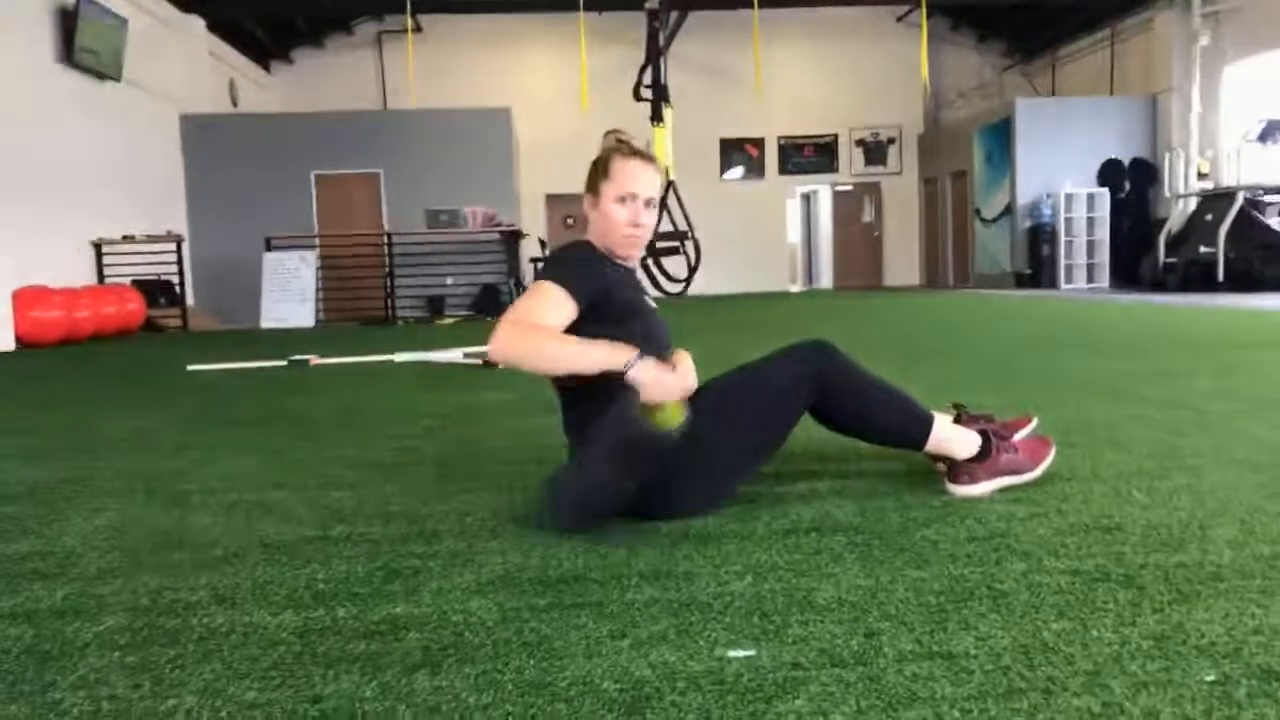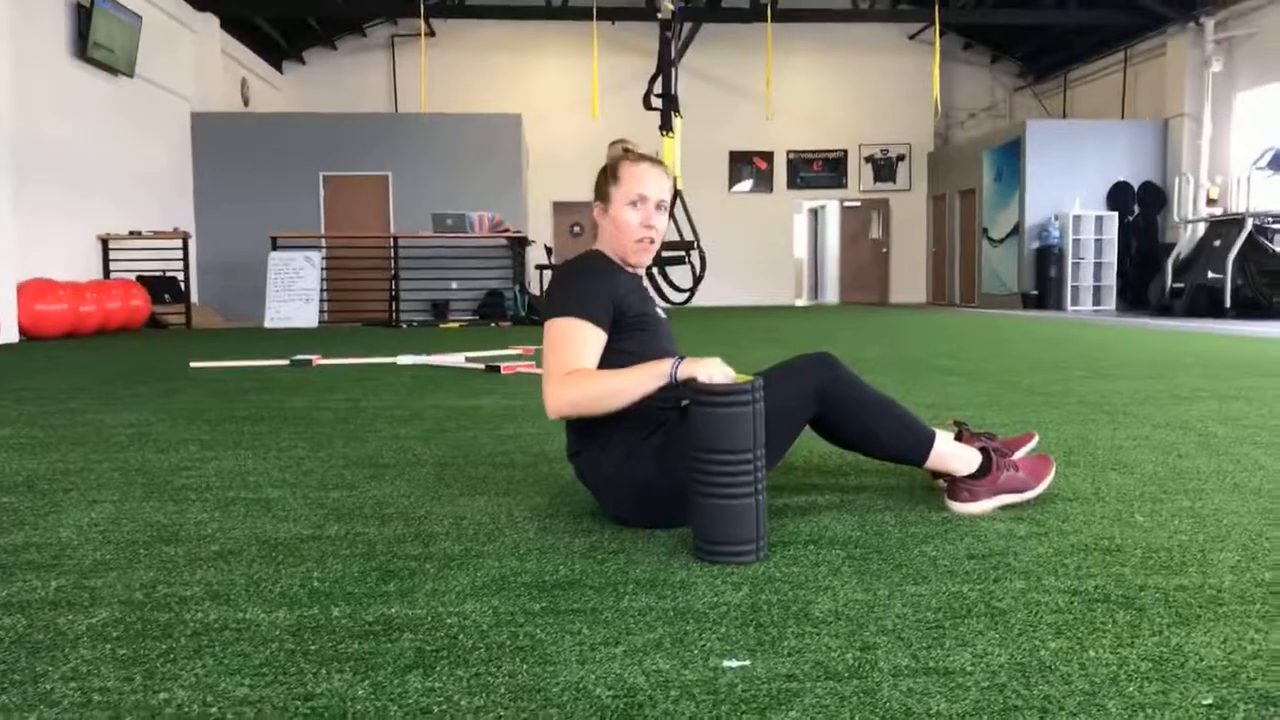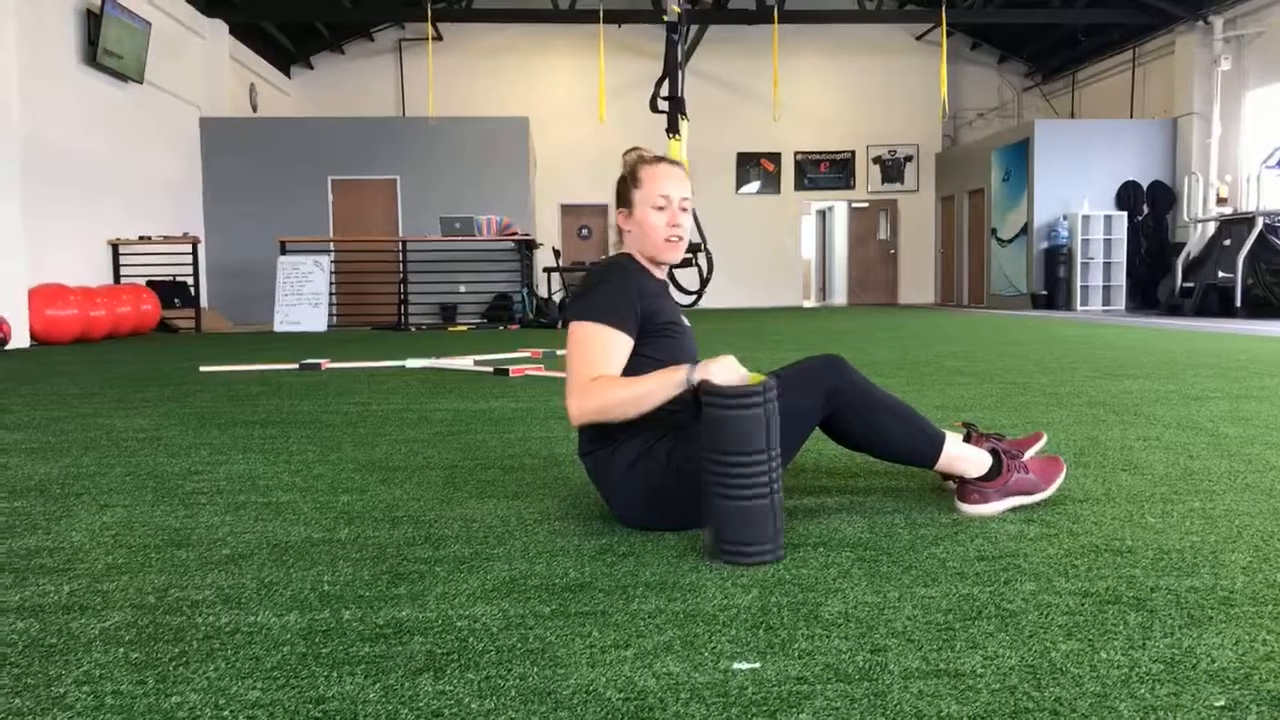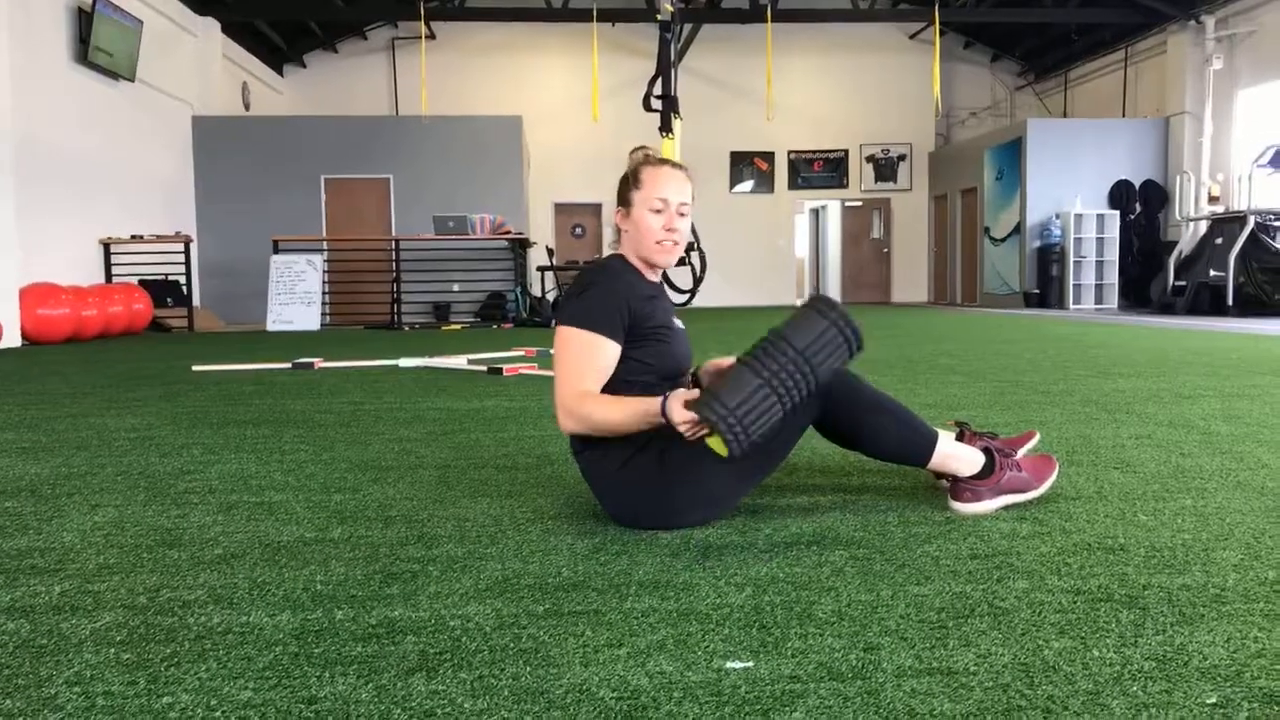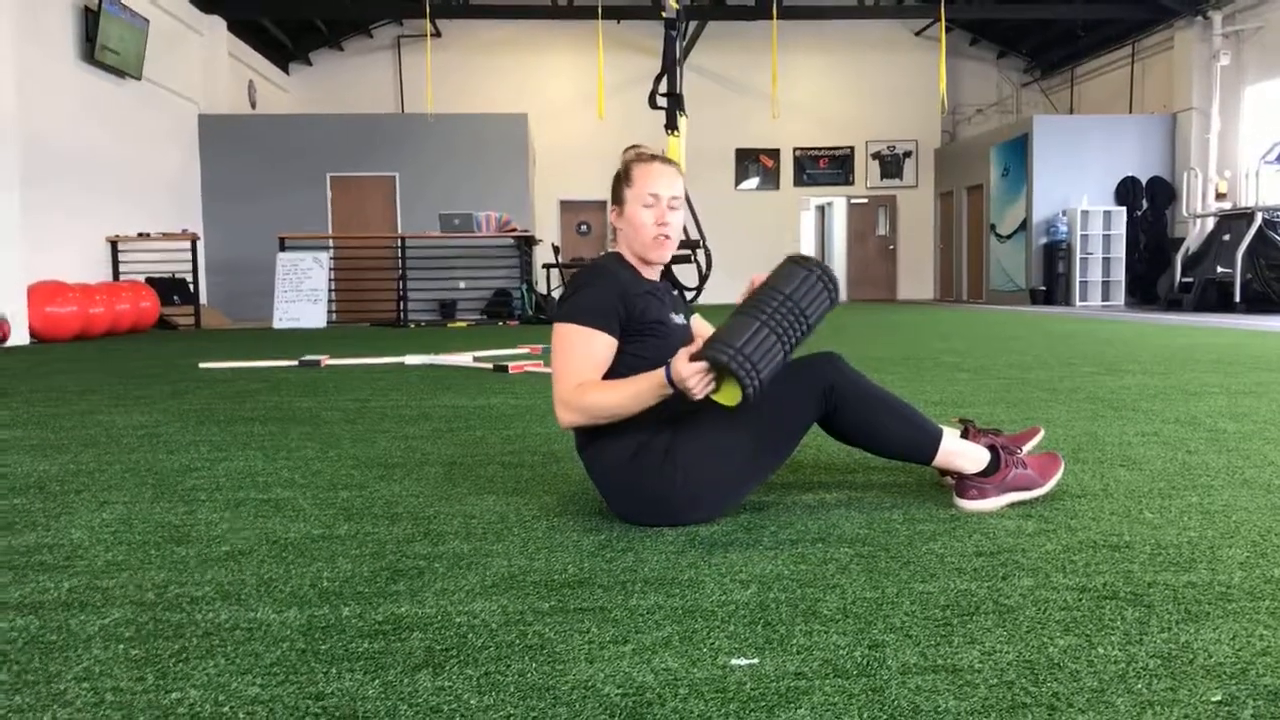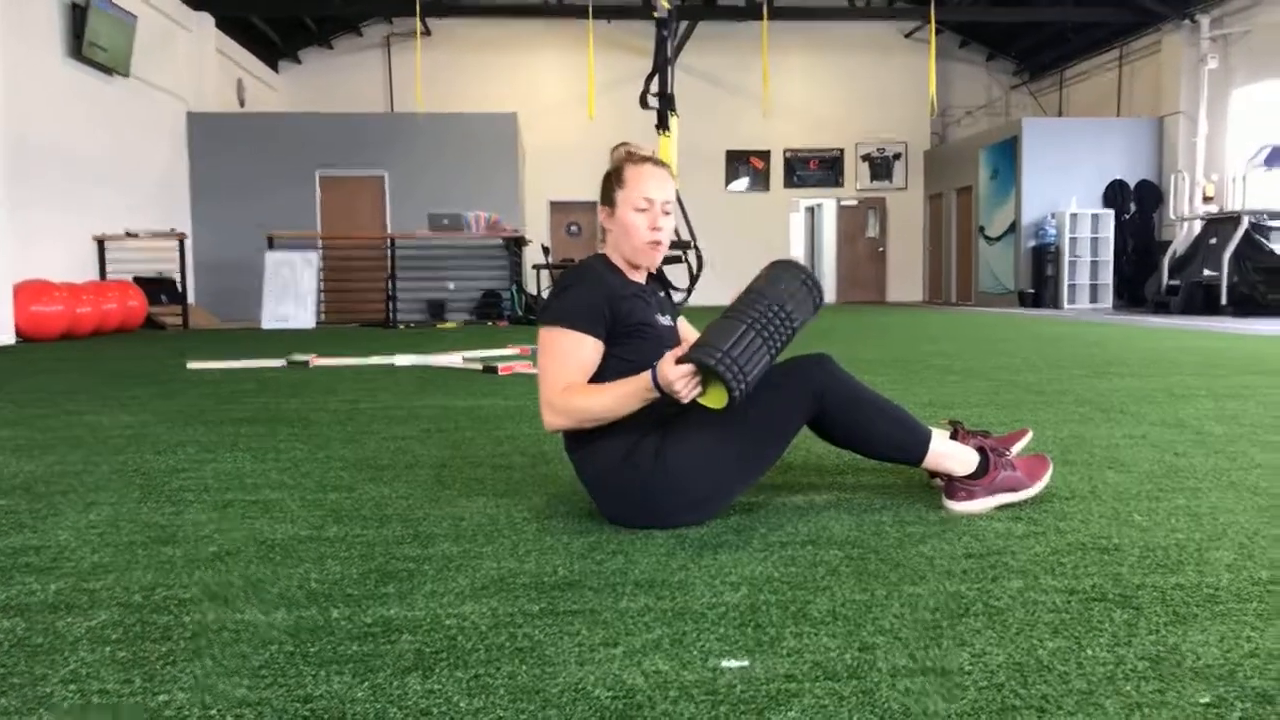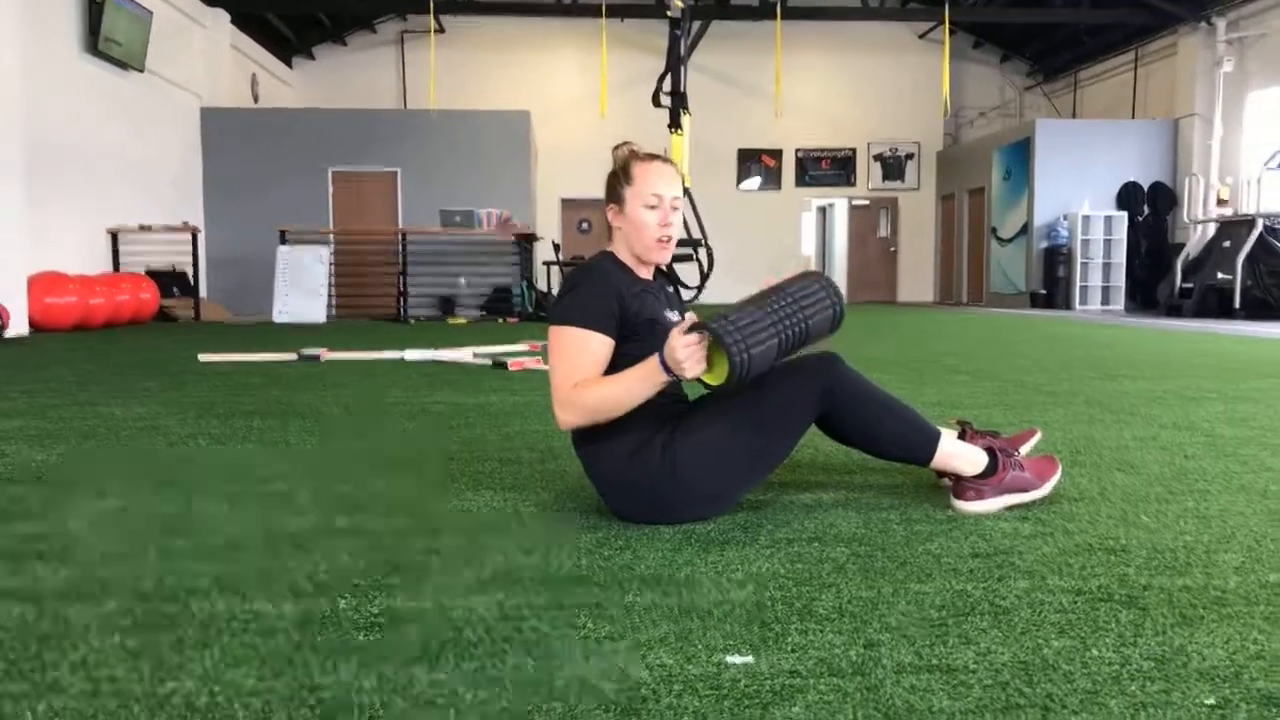
dt=0.5s
person 1, frame 1
left shoulder: (615, 273)
right shoulder: (581, 266)
right elbow: (507, 340)
left wrist: (673, 362)
right wrist: (629, 359)
left hip: (644, 463)
right hip: (650, 471)
left knee: (805, 375)
right knee: (813, 363)
left ankle: (957, 434)
right ankle: (973, 453)
person 1, frame 2
left shoulder: (623, 281)
right shoulder: (588, 279)
right elbow: (561, 394)
left wrist: (692, 379)
right wrist: (679, 368)
left hip: (650, 462)
right hip: (642, 479)
left knee: (812, 381)
right knee: (818, 377)
left ankle: (958, 449)
right ankle: (973, 470)
person 1, frame 3
left shoulder: (646, 285)
right shoulder: (616, 284)
right elbow: (584, 403)
left wrist: (706, 382)
right wrist: (693, 373)
left hip: (663, 465)
right hip: (652, 482)
left knee: (823, 383)
right knee: (826, 379)
left ankle: (966, 451)
right ankle: (982, 473)
person 1, frame 4
left shoulder: (644, 287)
right shoulder: (605, 288)
right elbow: (573, 410)
left wrist: (702, 378)
right wrist: (664, 409)
left hip: (661, 462)
right hip: (645, 484)
right knee: (818, 379)
left ankle: (959, 448)
right ankle: (975, 470)
person 1, frame 5
left shoulder: (656, 287)
right shoulder: (600, 286)
right elbow: (570, 405)
right wrist: (669, 379)
left hip: (670, 456)
right hip: (650, 479)
left knee: (819, 374)
right knee: (822, 375)
left ankle: (963, 446)
right ankle: (981, 469)
person 1, frame 6
left shoulder: (644, 288)
right shoulder: (587, 288)
right elbow: (557, 408)
right wrist: (655, 383)
left hip: (660, 455)
right hip: (641, 481)
left knee: (807, 378)
right knee: (814, 378)
left ankle: (952, 448)
right ankle: (970, 470)
person 1, frame 7
left shoulder: (652, 285)
right shoulder: (595, 286)
left elbow: (710, 358)
right elbow: (570, 408)
right wrist: (664, 366)
left hip: (670, 450)
right hip: (651, 479)
left knee: (816, 376)
right knee: (822, 377)
left ankle: (960, 447)
right ankle: (978, 471)
